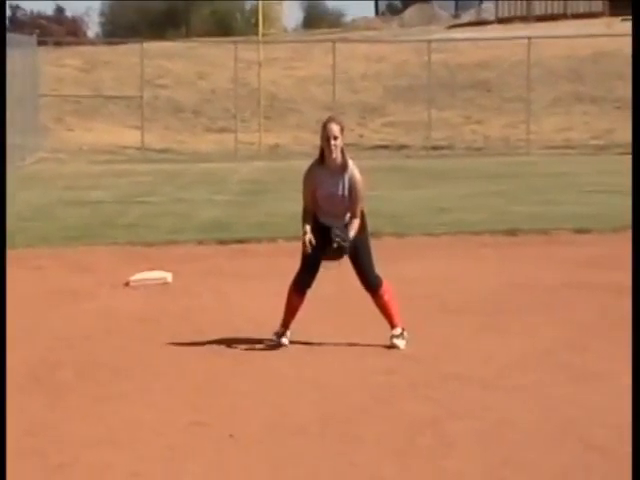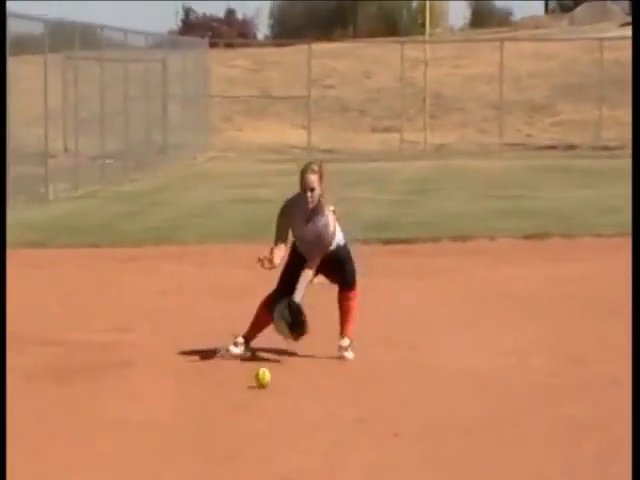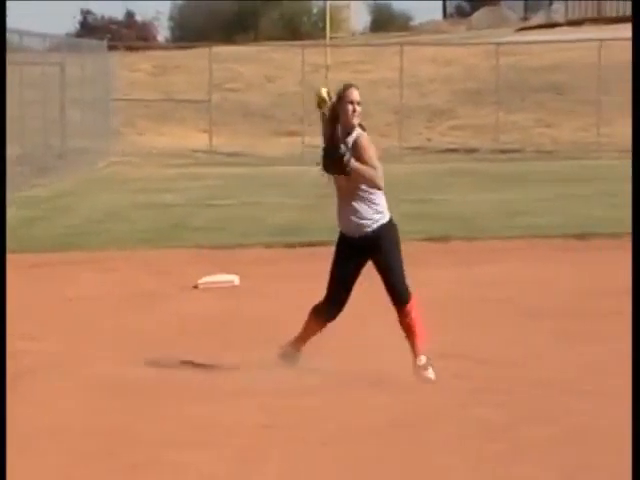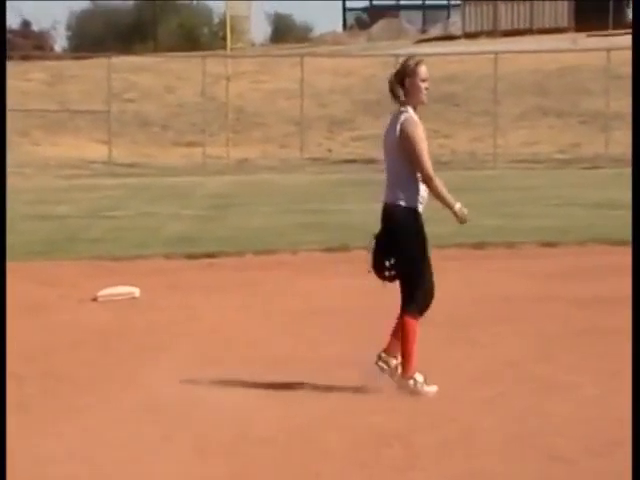
dt=1s
person 1, frame 1
left shoulder: (353, 174)
right shoulder: (313, 173)
left elbow: (356, 216)
right elbow: (308, 208)
left wrist: (348, 239)
right wrist: (306, 231)
left hip: (350, 225)
right hip: (322, 224)
left knee: (369, 278)
right knee: (304, 275)
left ankle: (397, 328)
right ankle: (284, 328)
person 1, frame 2
left shoulder: (327, 219)
right shoulder: (289, 208)
left elbow: (312, 267)
right elbow: (280, 243)
left wrist: (297, 298)
right wrist: (273, 258)
left hip: (334, 254)
right hip: (302, 252)
left knee: (347, 278)
right knee: (279, 295)
left ankle: (346, 340)
right ankle: (247, 339)
person 1, frame 3
left shoulder: (360, 142)
right shoulder: (340, 143)
left elbow: (378, 182)
left wrist: (347, 164)
left hip: (381, 231)
right hip: (350, 237)
left knee: (400, 294)
right knee: (333, 303)
left ankle: (420, 358)
right ankle: (298, 343)
person 1, frame 4
left shoulder: (397, 121)
right shoulder: (409, 122)
right elbow: (426, 173)
right wrist: (454, 205)
left hip: (400, 215)
right hip: (404, 216)
left knee: (422, 293)
right knee: (415, 296)
left ankle: (390, 354)
